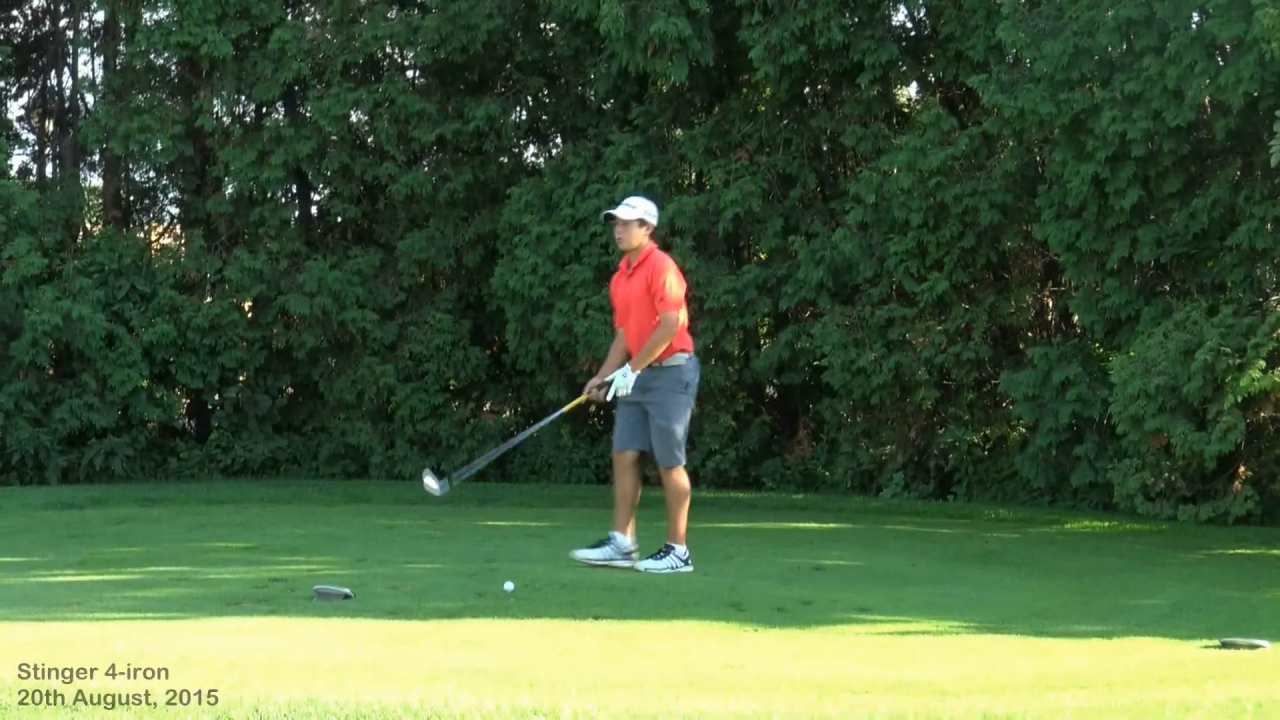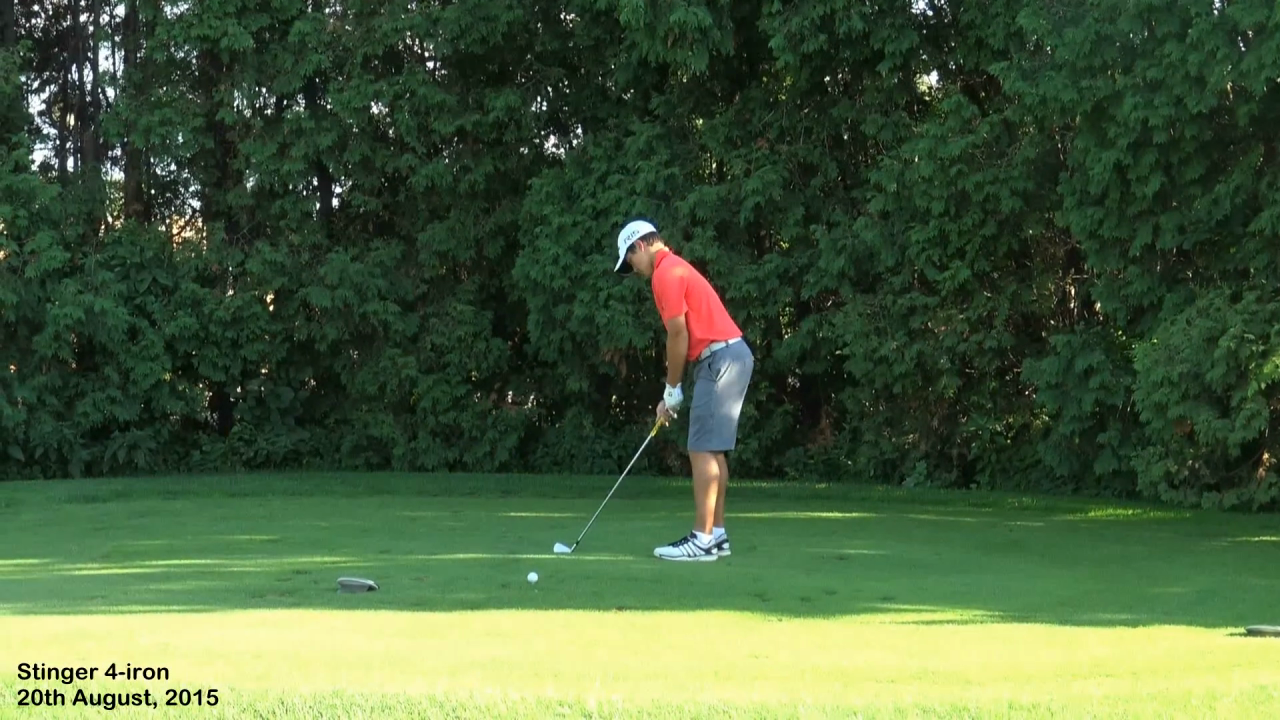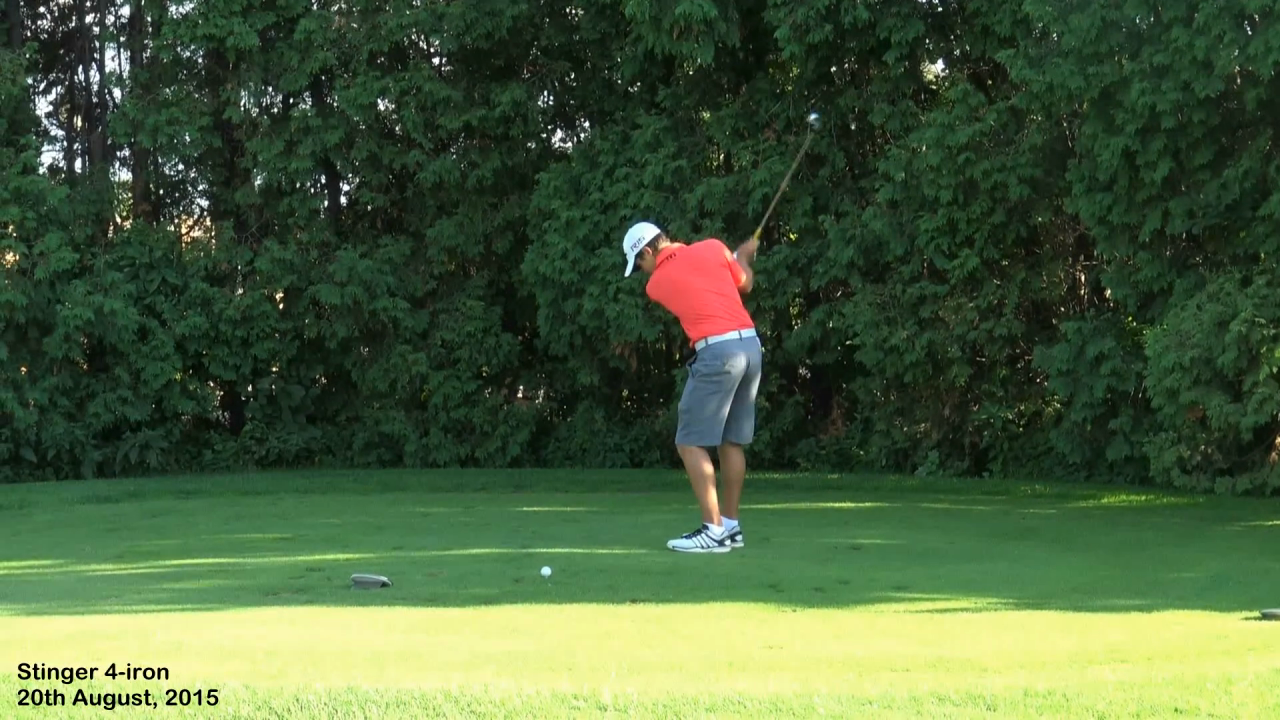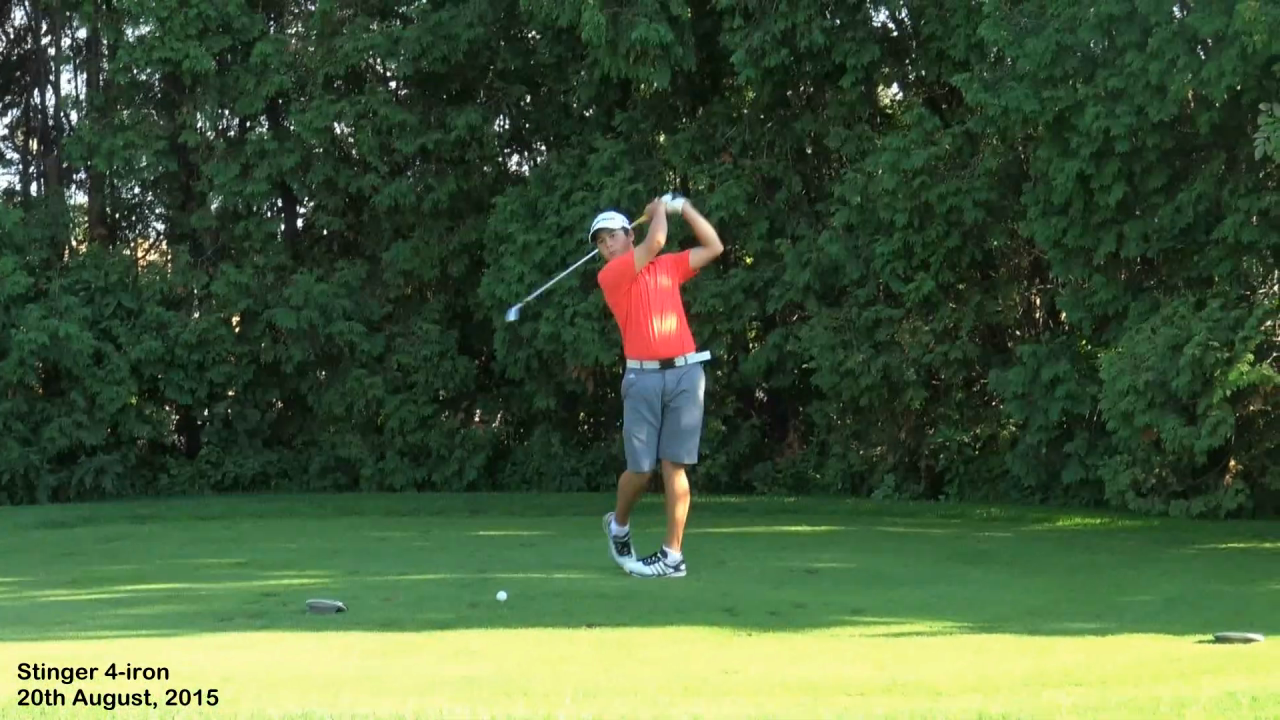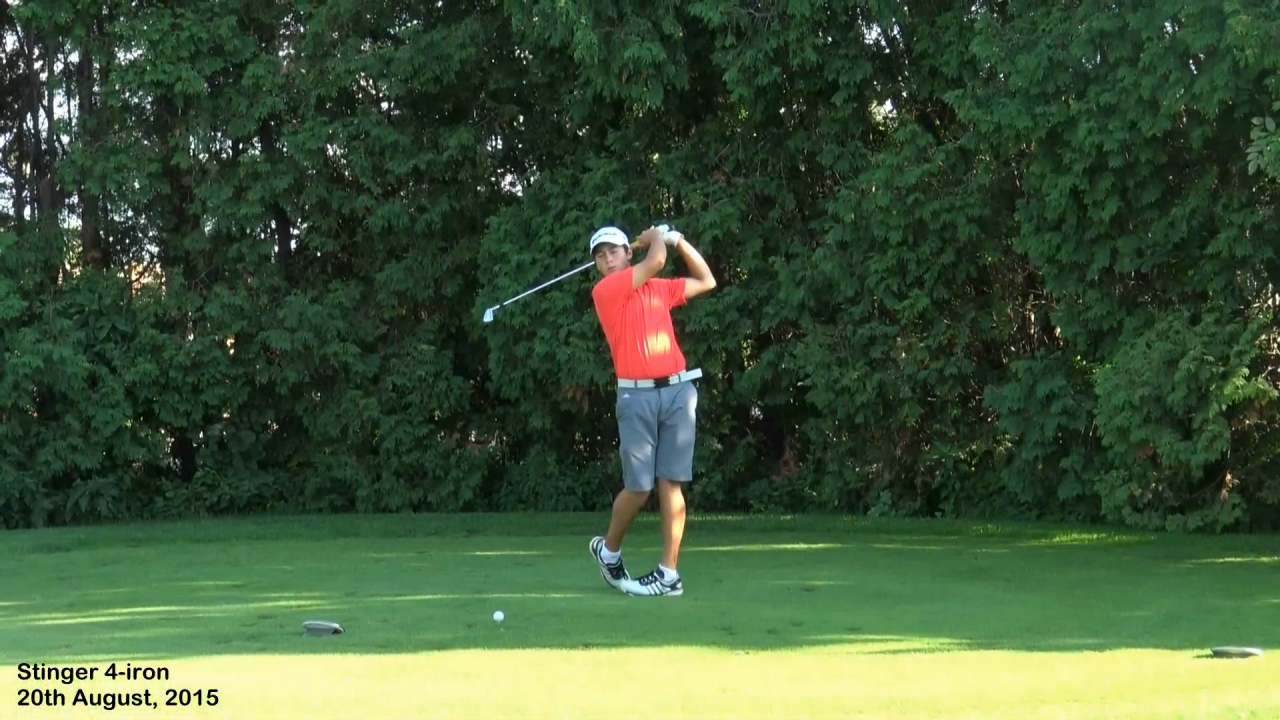
dt=1s
person 1, frame 1
left shoulder: (661, 266)
right shoulder: (620, 277)
left elbow: (670, 326)
left wrist: (630, 370)
right wrist: (603, 375)
left hip: (670, 372)
right hip: (637, 376)
left knee: (669, 462)
right knee: (624, 455)
left ankle: (677, 550)
right ankle: (621, 541)
person 1, frame 2
left shoulder: (665, 273)
right shoulder: (675, 268)
left elbow: (679, 336)
right elbow: (686, 336)
left wrist: (672, 388)
right wrist: (671, 392)
left hip: (722, 360)
right hip: (729, 357)
left knee: (702, 450)
right knee: (713, 449)
left ankle: (702, 540)
right ankle: (716, 533)
person 1, frame 3
left shoulder: (656, 285)
right shoulder: (712, 248)
right elbow: (744, 285)
right wrist: (742, 257)
left hip: (717, 354)
right hip: (750, 345)
left knee: (690, 444)
right knee: (730, 442)
left ankle: (714, 530)
right ankle: (729, 525)
person 1, frame 4
left shoulder: (668, 265)
right shoulder: (609, 276)
left elbow: (714, 248)
right elbow: (655, 242)
left wrist: (682, 207)
right wrist: (658, 211)
left hip: (685, 373)
right hip: (643, 377)
left knee: (674, 464)
right knee: (640, 467)
left ankle: (673, 555)
right ankle: (618, 524)
person 1, frame 5
left shoulder: (660, 288)
right shoulder: (604, 291)
left elbow: (706, 282)
right elbow: (655, 262)
left wrist: (677, 239)
right wrist: (656, 237)
left hip: (677, 391)
right hip: (636, 395)
left knee: (670, 483)
right knee: (639, 486)
left ankle: (668, 572)
right ankle: (608, 549)
